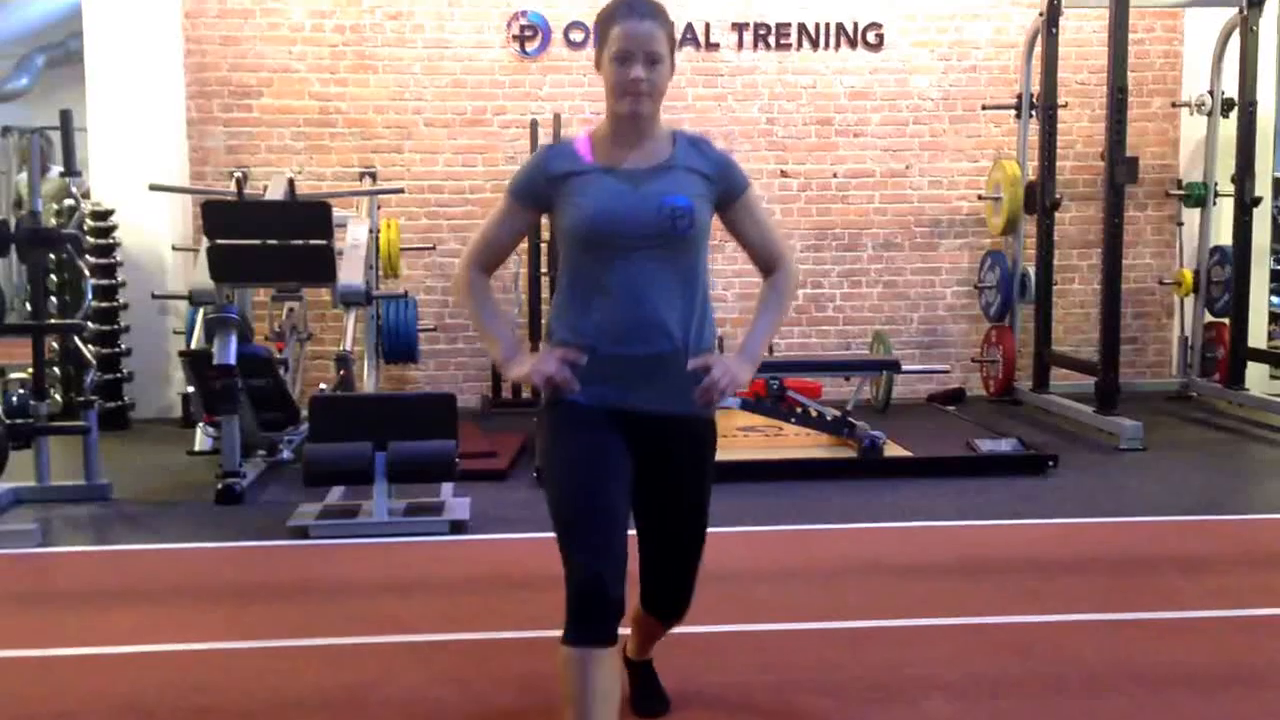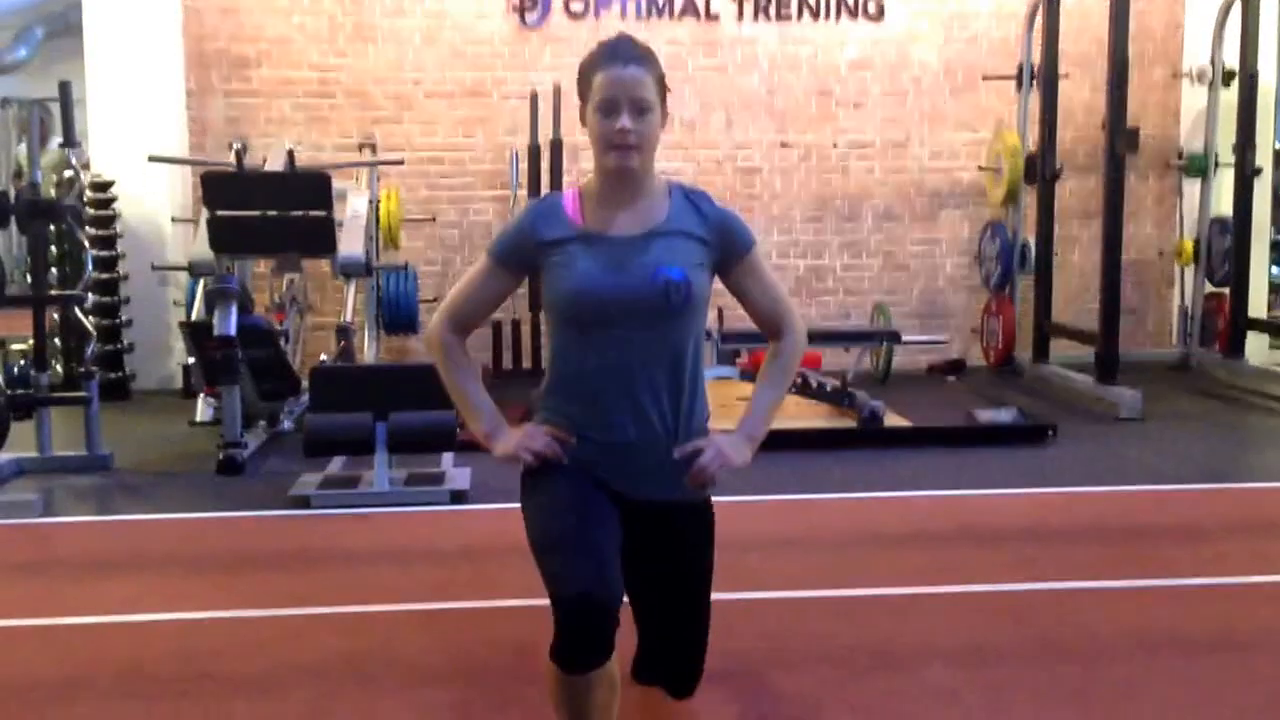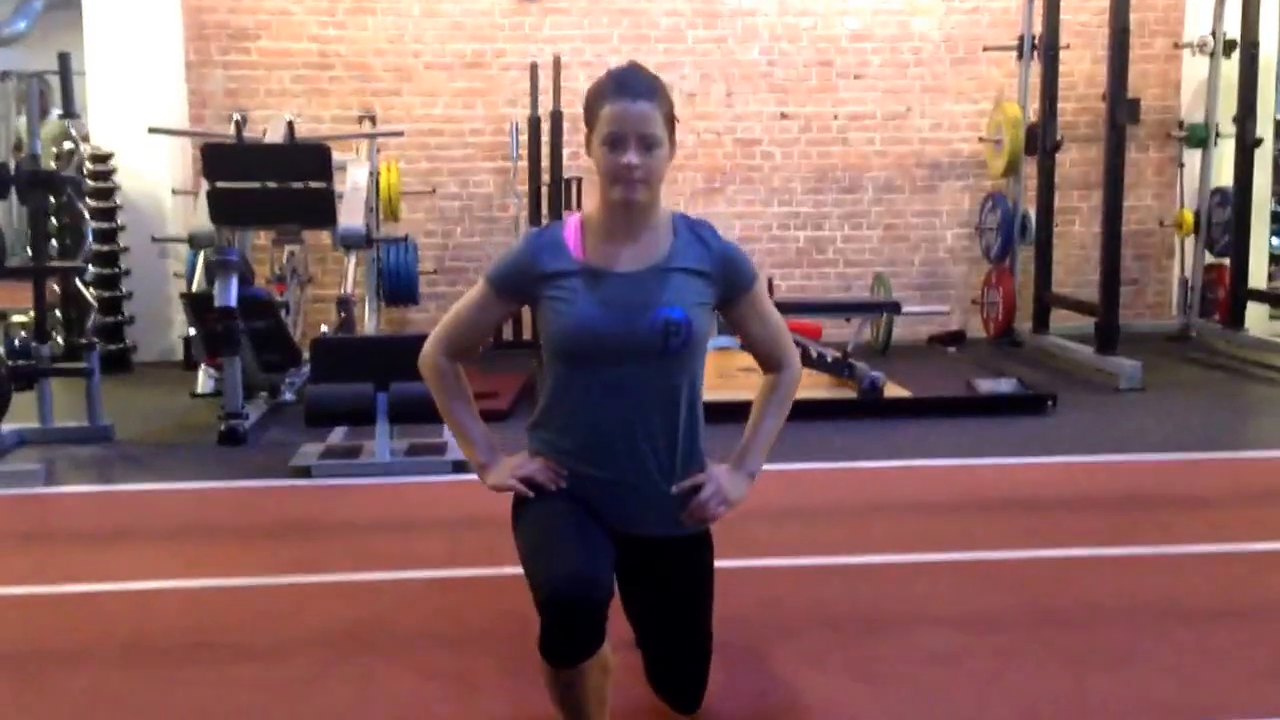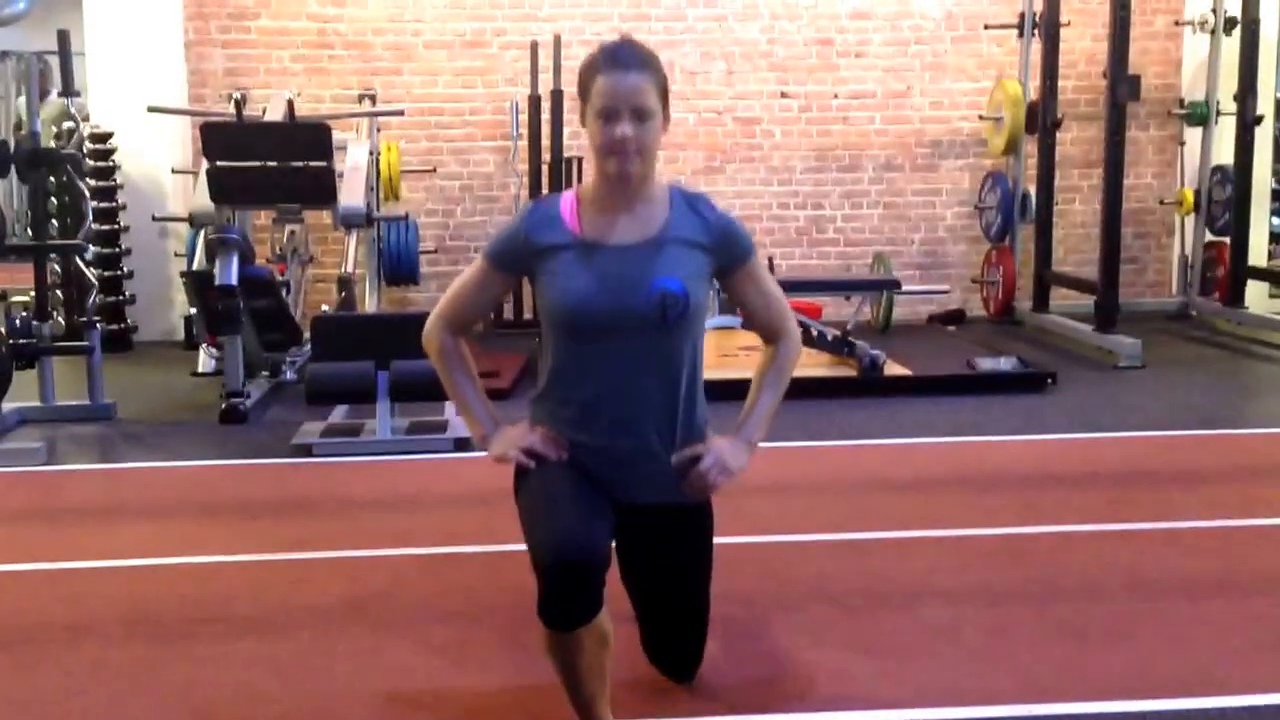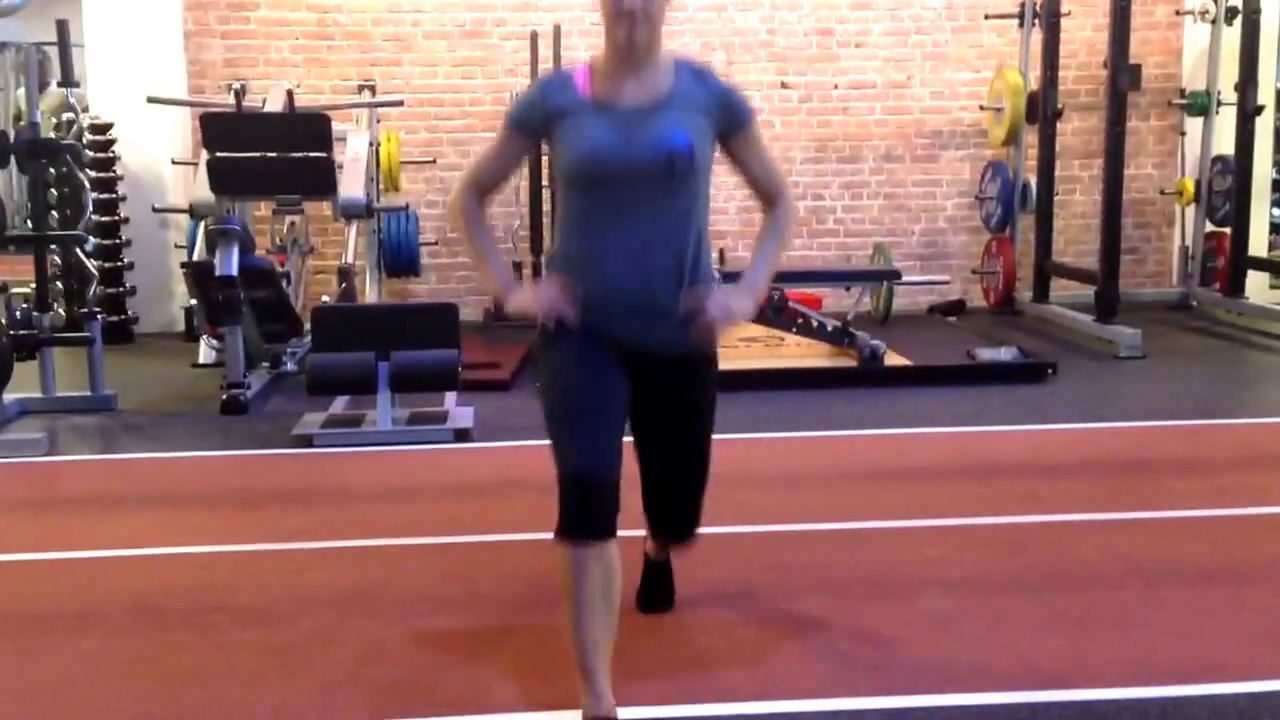
dt=0.3s
person 1, frame 1
left shoulder: (706, 163)
right shoulder: (557, 165)
left elbow: (779, 269)
right elbow: (474, 270)
left wrist: (746, 357)
right wrist: (512, 357)
left hip: (678, 403)
right hip: (584, 402)
left knee: (672, 586)
right knee: (594, 589)
left ankle: (639, 658)
person 1, frame 2
left shoulder: (708, 223)
right shoulder: (542, 227)
left elbow: (786, 333)
right elbow: (446, 332)
left wrist: (744, 437)
right wrist: (494, 431)
left hip: (672, 477)
right hip: (571, 468)
right knee: (585, 608)
left ankle: (647, 617)
person 1, frame 3
left shoulder: (712, 256)
right shoulder: (542, 257)
left elbow: (783, 365)
right elbow: (439, 357)
left wrist: (742, 471)
right wrist: (489, 460)
left hip: (670, 503)
right hip: (563, 491)
right knee: (572, 600)
left ankle: (654, 616)
person 1, frame 4
left shoulder: (707, 227)
right shoulder: (538, 230)
left elbow: (783, 336)
right elbow: (443, 333)
left wrist: (743, 439)
right wrist: (490, 430)
left hip: (668, 474)
right hip: (565, 457)
left knee: (679, 661)
right knee: (569, 565)
left ankle: (653, 584)
person 1, frame 5
left shoulder: (707, 93)
right shoulder: (555, 96)
left elbow: (778, 200)
right elbow: (469, 195)
left wrist: (747, 291)
right wrist: (512, 289)
left hip: (678, 342)
right hip: (579, 341)
left knee: (679, 517)
right knee: (587, 485)
left ankle: (656, 556)
